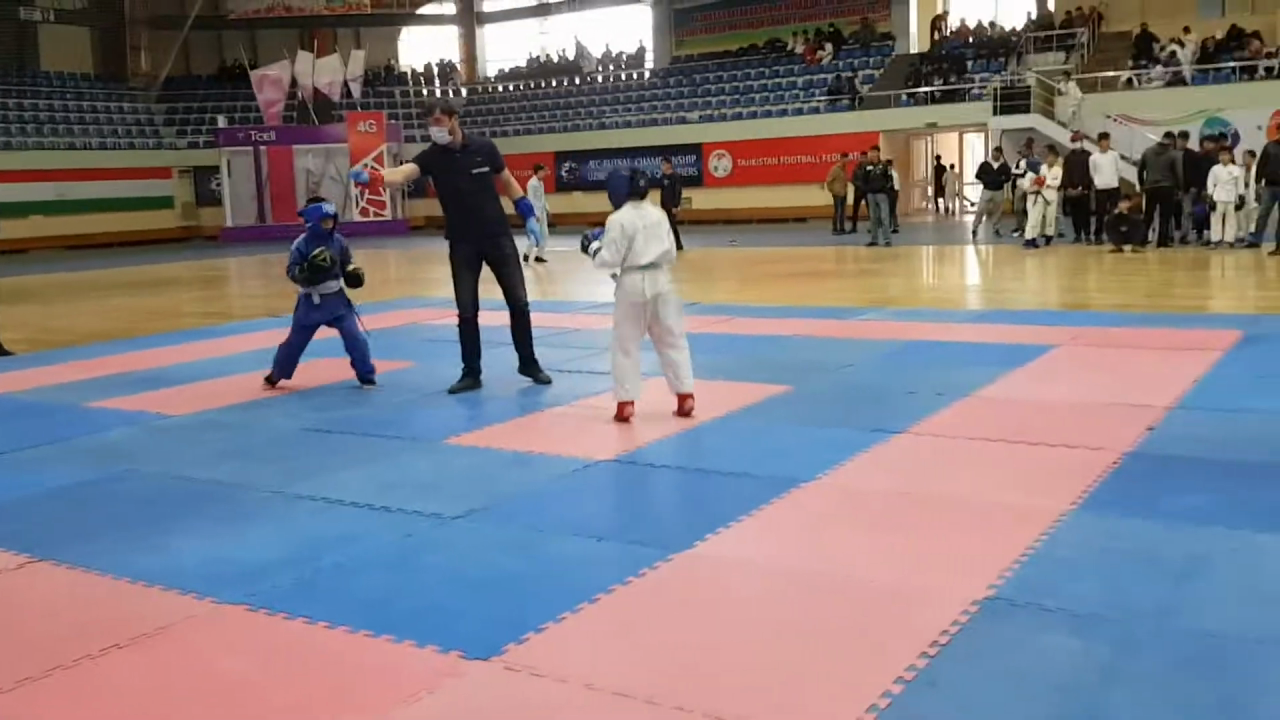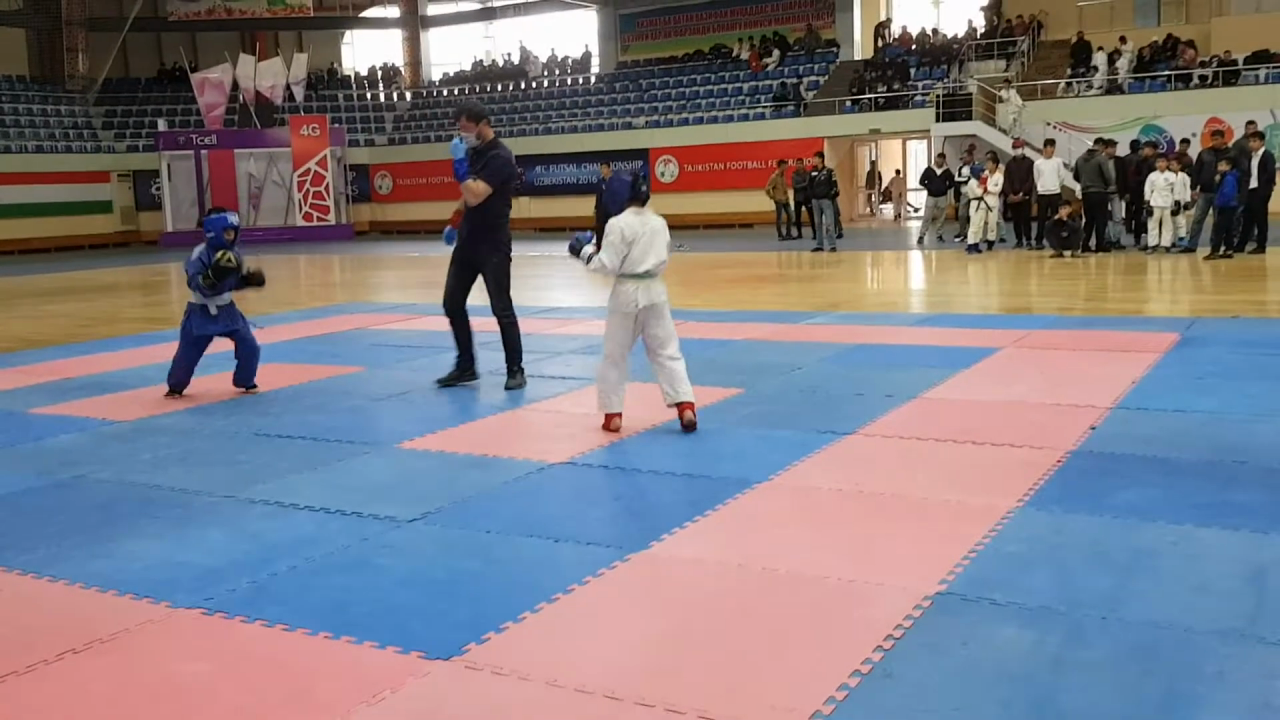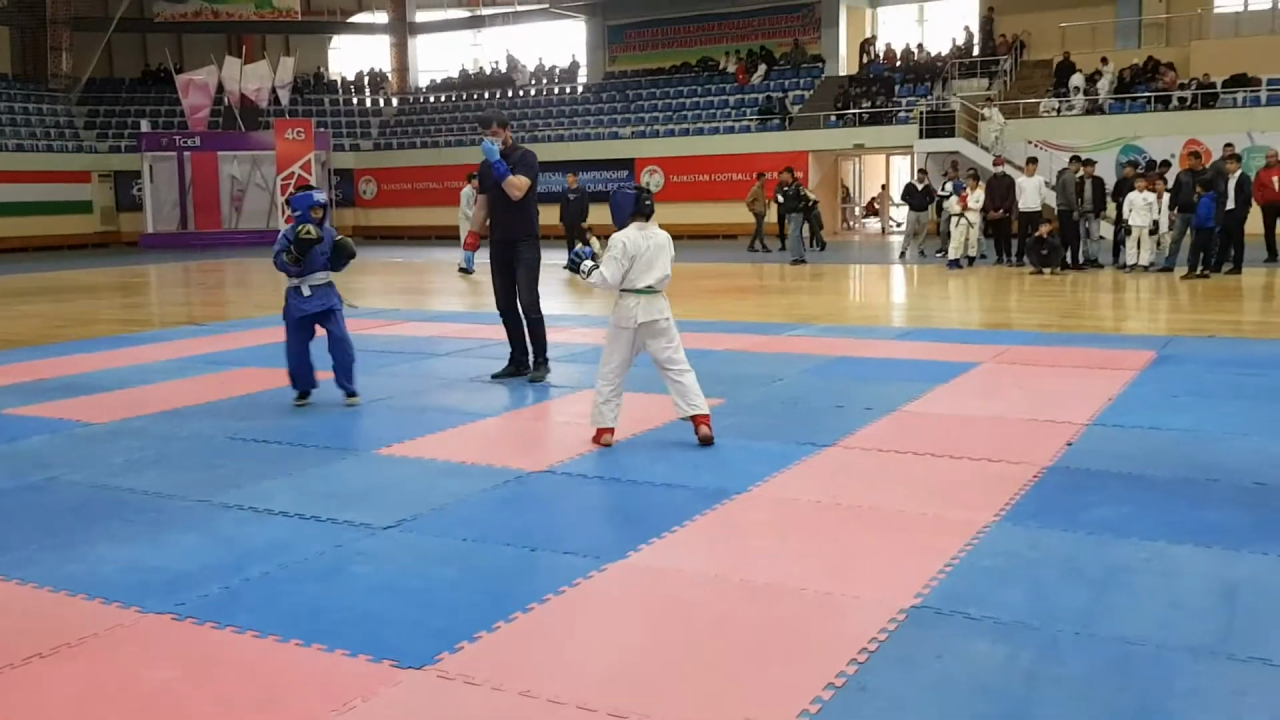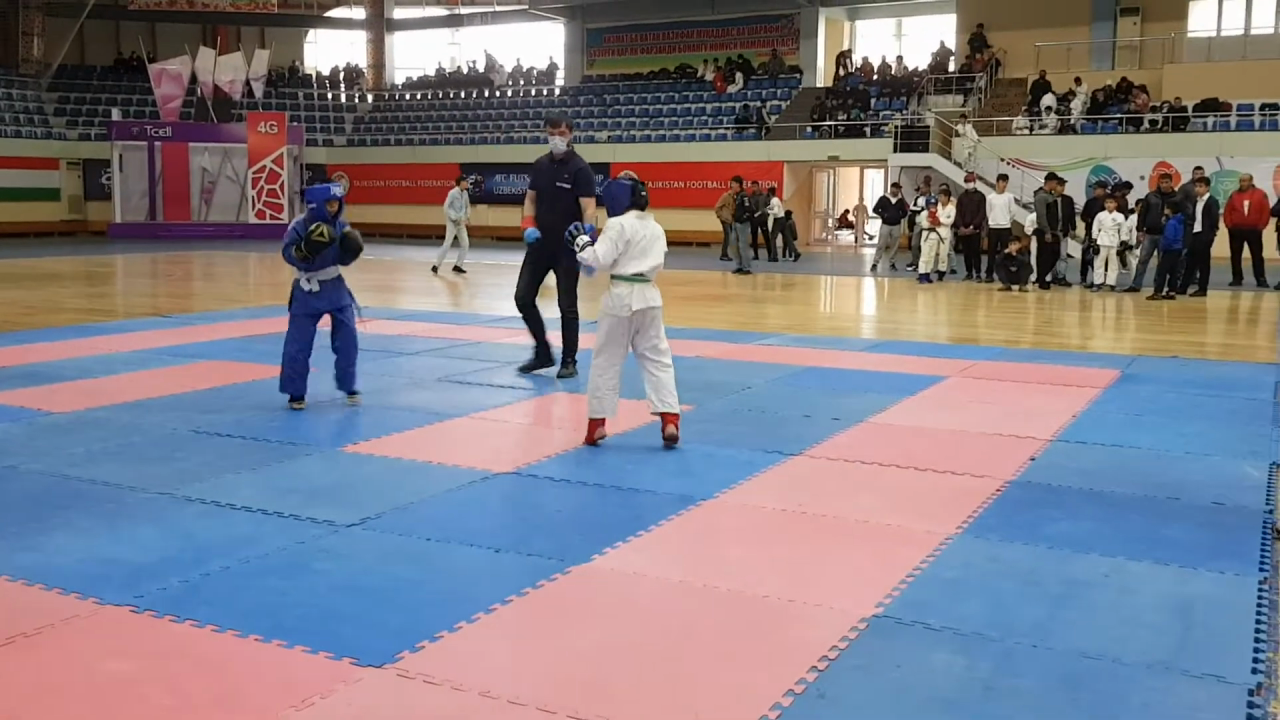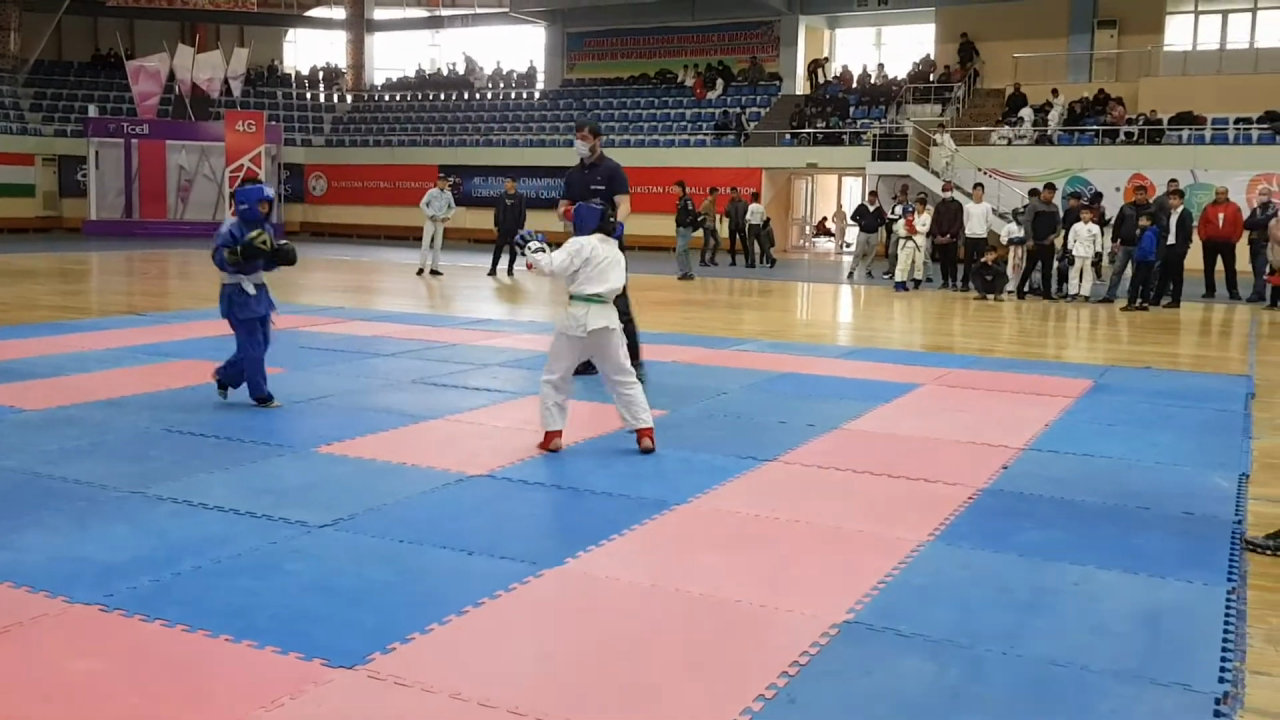
dt=0.7s
person 1, frame 1
left shoulder: (484, 147)
right shoulder: (431, 156)
left elbow: (508, 181)
right elbow: (402, 173)
left wrist: (529, 215)
right wrist: (370, 177)
left hip: (498, 237)
right hip: (462, 244)
left knee: (518, 302)
right knee: (467, 311)
left ankle: (529, 363)
right ankle: (471, 373)
person 1, frame 2
left shoulder: (499, 158)
right shoulder: (473, 152)
left elbow: (473, 197)
left wrist: (459, 161)
right wrist: (455, 223)
left hip: (493, 244)
right hip: (468, 241)
left knee: (501, 309)
right knee: (452, 304)
left ankle: (515, 370)
right ankle: (465, 365)
person 1, frame 3
left shoulder: (525, 157)
right shoulder: (486, 166)
left elbow: (517, 191)
right elbow: (482, 206)
left wrist: (496, 161)
right wrist: (471, 243)
left hip: (525, 242)
right hip: (499, 244)
left knee: (528, 303)
right knee: (505, 306)
left ankle: (540, 361)
right ankle: (518, 361)
person 1, frame 4
left shoulder: (580, 168)
right shoulder: (540, 165)
left elbow: (589, 210)
right wrist: (528, 225)
left hip: (567, 246)
right hip: (539, 243)
left knee: (567, 305)
right knee: (523, 299)
left ankle: (569, 361)
right ankle: (541, 352)
person 1, frame 5
left shoulder: (612, 170)
right shoulder: (573, 174)
left elbow: (624, 207)
right elbow: (562, 210)
left wrist: (614, 229)
right wrist: (571, 212)
left knee: (619, 306)
left ankle: (635, 362)
right ankle: (588, 360)
person 2, frame 1
left shoulder: (618, 220)
right shoulder: (659, 216)
left elbow: (609, 260)
right elbow: (670, 255)
left wrist: (593, 248)
left hip: (633, 287)
right hip: (660, 284)
left knee: (625, 348)
right knee: (673, 343)
left ankle: (626, 403)
right ankle: (686, 398)
person 2, frame 2
left shoulder: (618, 225)
right shoulder: (660, 223)
left elbow: (608, 266)
left wrist: (586, 253)
left hip: (627, 295)
right hip: (654, 293)
left knee: (614, 357)
right knee: (668, 354)
left ankle: (612, 414)
right ankle: (686, 408)
person 2, frame 3
left shoulder: (621, 239)
right shoulder: (664, 237)
left elbow: (609, 279)
left wrist: (586, 267)
left hip: (630, 309)
right hip: (657, 308)
left knee: (611, 371)
right knee: (678, 368)
left ankle: (604, 429)
right ankle: (702, 423)
person 2, frame 4
left shoulder: (618, 225)
right shoulder: (656, 228)
left elbow: (599, 259)
left wrist: (581, 241)
left hip: (620, 298)
right hip: (648, 297)
left knee: (604, 361)
right knee: (658, 360)
left ankle: (597, 423)
right ankle: (669, 421)
person 2, frame 5
left shoulder: (580, 245)
right shoulder: (616, 253)
left elbow: (551, 266)
left wrist: (533, 247)
left hip: (578, 317)
right hip: (606, 318)
left knee: (554, 377)
right knee: (624, 378)
left ankle: (553, 435)
right ankle: (645, 434)
person 3, frame 1
left shoulder: (338, 241)
right shoulder: (302, 244)
left elbow: (346, 263)
right elbow: (292, 272)
left wrist: (353, 273)
right wrist: (309, 269)
left hip: (336, 299)
right hip: (311, 301)
left knee: (355, 338)
right knee: (295, 342)
left ankle: (367, 376)
right ankle: (276, 375)
person 3, frame 2
left shoulder: (232, 252)
right shoulder: (200, 255)
right elbow: (196, 284)
left wrist: (249, 279)
right wrist: (215, 274)
left hip: (227, 309)
right hip: (202, 312)
left knee: (250, 347)
right knee: (188, 352)
left ankle: (245, 381)
right ankle: (176, 385)
person 3, frame 3
left shoulder: (329, 233)
right shoulder: (288, 234)
left elbow: (334, 264)
right elbow: (281, 263)
left wrist: (343, 256)
right wrist: (299, 250)
left hip: (326, 292)
right hip: (299, 297)
left knee: (340, 339)
right knee: (297, 346)
left ankle: (348, 389)
right ankle: (303, 388)
person 3, frame 4
left shoulder: (340, 224)
right shoulder: (300, 226)
left elbow: (343, 259)
right elbow: (290, 255)
left wrist: (351, 249)
right wrist: (308, 247)
left hip: (334, 286)
right hip: (307, 290)
left knee: (347, 337)
right knee: (299, 341)
left ankle: (348, 386)
right ankle: (295, 393)
person 3, frame 5
left shoulder: (264, 228)
right shoulder: (231, 228)
right elbow: (220, 259)
left wrist: (279, 256)
right wrist: (244, 252)
left hip: (258, 291)
right hip: (237, 294)
left knee: (260, 343)
right knee: (252, 345)
left ankle: (225, 376)
right ankle: (260, 395)
